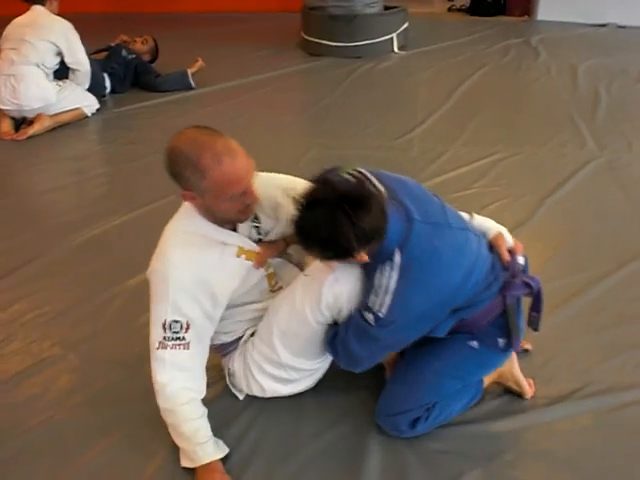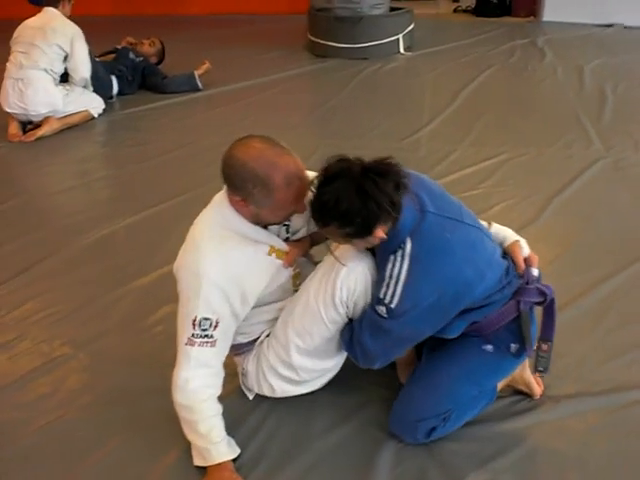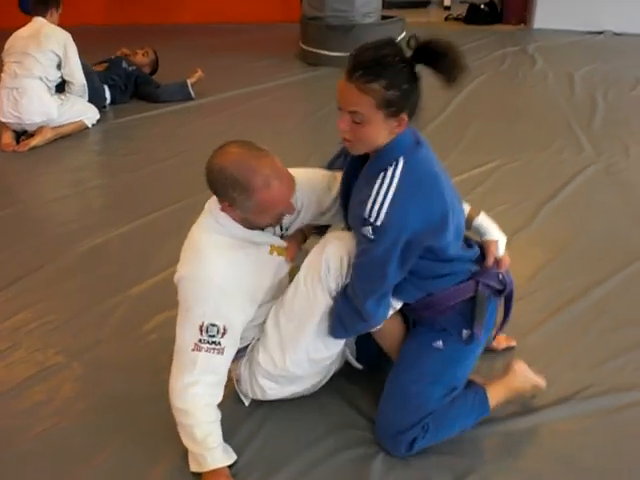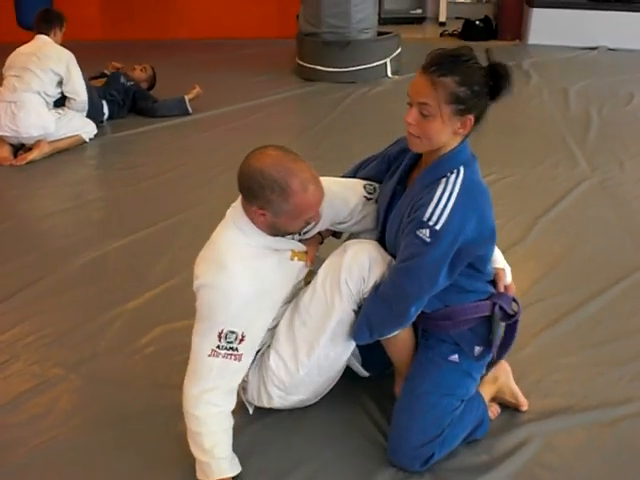
dt=0.5s
person 1, frame 1
left shoulder: (270, 188)
right shoulder: (177, 265)
right elbow: (173, 372)
left wrist: (488, 228)
left hip: (311, 321)
right hip: (263, 364)
right knee: (339, 272)
person 1, frame 2
left shoulder: (292, 187)
right shoulder: (208, 263)
right elbow: (195, 372)
left wrist: (505, 237)
left hip: (318, 318)
right hip: (274, 365)
right knee: (351, 268)
person 1, frame 3
left shoulder: (284, 189)
right shoulder: (211, 270)
right elbow: (195, 380)
left hip: (329, 322)
right hip: (277, 372)
right knee: (343, 252)
person 1, frame 4
left shoulder: (302, 196)
right shoulder: (230, 277)
right elbow: (207, 388)
left hip: (315, 332)
right hip: (272, 378)
right knee: (360, 260)
person 2, frame 1
left shoulder: (397, 287)
right shoulder: (365, 183)
left elbow: (352, 351)
right elbow: (331, 179)
left hip: (485, 323)
right hip: (476, 279)
left knee: (396, 418)
left ankle: (494, 367)
person 2, frame 2
left shoulder: (411, 279)
right shoulder: (392, 184)
left elbow: (368, 348)
left hip: (497, 330)
right hip: (482, 289)
left knee: (411, 425)
left ankle: (505, 372)
person 2, frame 3
left shoulder: (396, 191)
right shoulder: (385, 144)
left elbow: (368, 293)
right elbow: (337, 181)
left wrist: (333, 325)
left hip: (452, 312)
right hip: (419, 290)
left knee: (399, 436)
right knee: (359, 346)
left ankle: (510, 383)
person 2, frame 4
left shoulder: (453, 201)
right shoulder: (414, 151)
left elbow: (404, 294)
right elbow: (356, 183)
left wrist: (349, 329)
left hip: (456, 328)
right hip: (420, 308)
left knee: (409, 452)
left ankle: (489, 382)
person 3, frame 1
left shoulder: (13, 24)
right shoulder: (59, 24)
left elbow: (14, 62)
right elbow: (82, 66)
right wrist: (74, 90)
right hip: (32, 94)
right knee: (90, 103)
right ankle: (47, 122)
person 3, frame 2
left shoulder: (25, 25)
right shoulder: (69, 28)
left elbow: (23, 63)
right elbow: (81, 74)
right wrist: (76, 93)
right hip: (39, 98)
right knee: (96, 104)
left ankle: (16, 120)
right ankle: (55, 124)
person 3, frame 3
left shoulder: (15, 36)
right shoulder: (59, 35)
right elbow: (76, 80)
right wrist: (76, 103)
right hip: (34, 107)
right knee: (91, 113)
right ankle: (48, 133)
person 3, frame 4
left shoulder: (17, 52)
right shoulder: (62, 54)
left elbow: (14, 90)
right elbow: (79, 98)
right wrist: (72, 118)
right hip: (32, 121)
right knee: (88, 128)
right ankle: (45, 148)
person 4, frame 1
left shoulder: (138, 64)
right shoulder: (119, 51)
left elbow: (157, 83)
right elbow: (91, 58)
left wrist: (189, 72)
right wrist: (113, 46)
left hip: (99, 79)
person 4, frame 2
left shoulder: (145, 66)
right shoulder: (126, 52)
left elbow: (166, 85)
right elbow: (98, 59)
left wrist: (197, 74)
right wrist: (119, 48)
person 4, frame 3
left shoulder: (138, 75)
right shoulder: (118, 63)
left elbow: (158, 93)
right elbow: (90, 70)
left wrist: (189, 83)
right wrist: (114, 59)
left hip: (99, 90)
person 4, frame 4
left shoulder: (135, 90)
right shoulder: (114, 78)
left elbow: (155, 108)
right elbow: (87, 83)
left wrist: (186, 99)
right wrist: (106, 73)
left hip: (97, 106)
